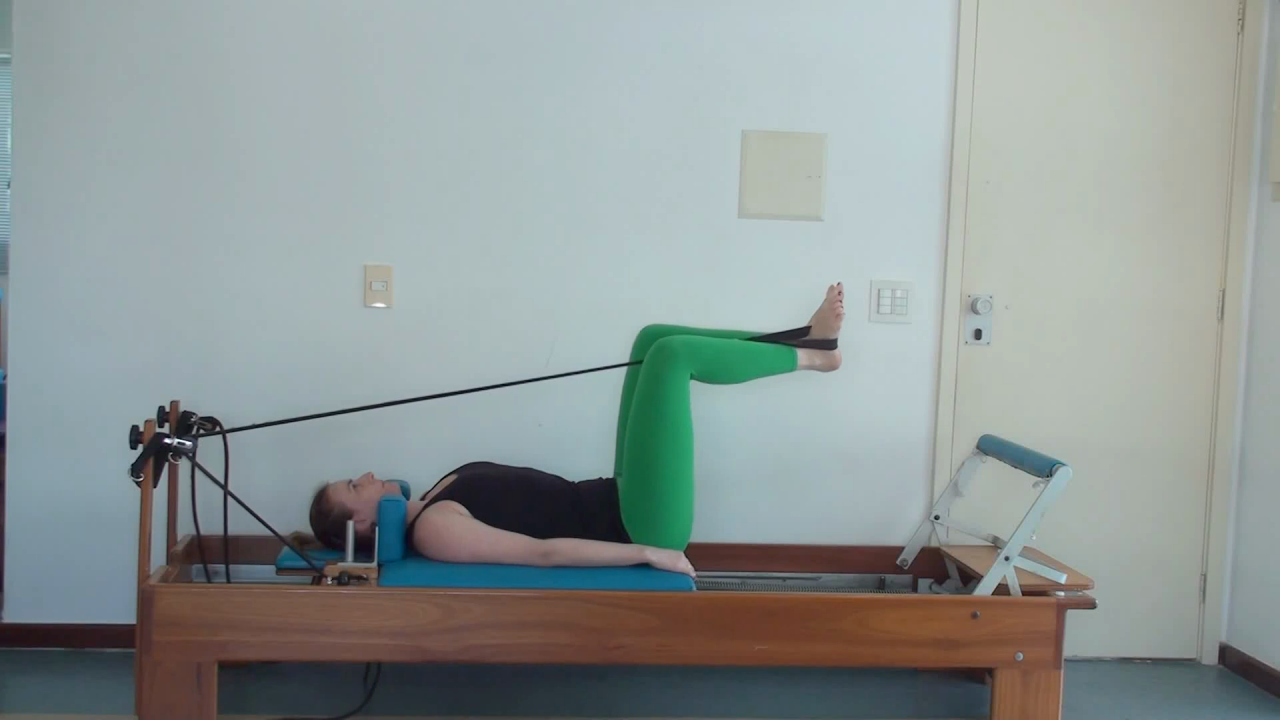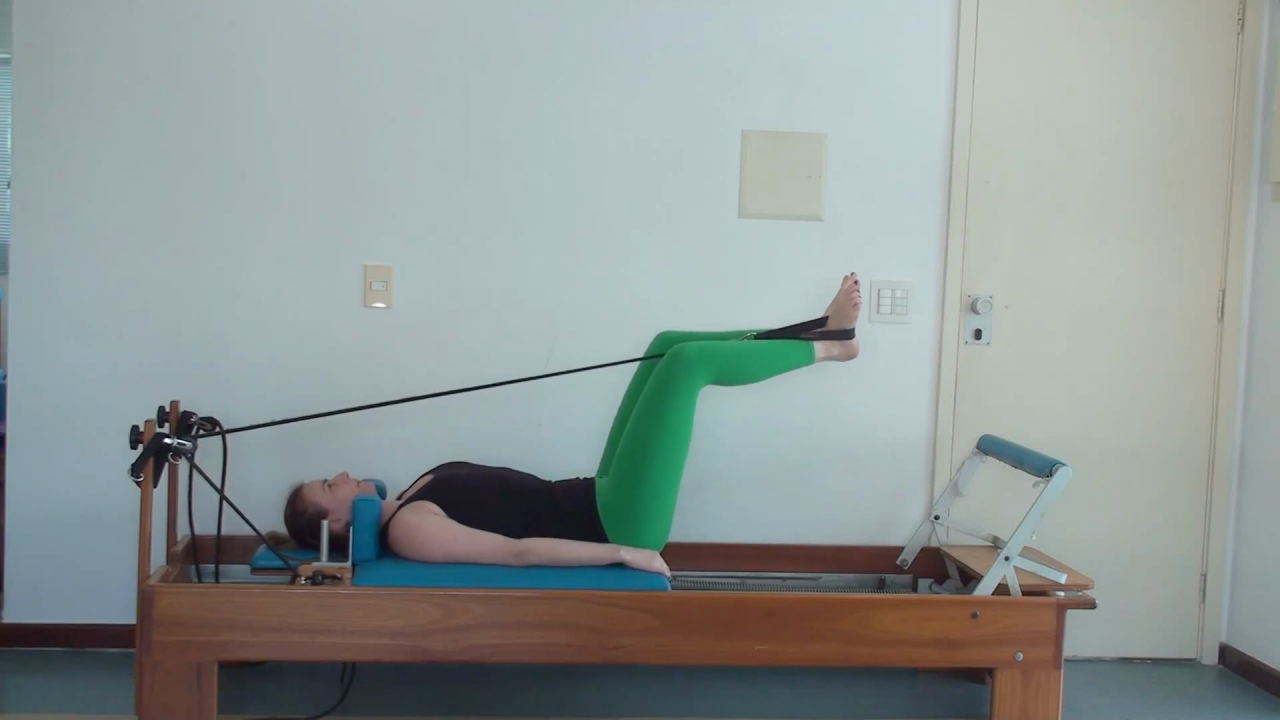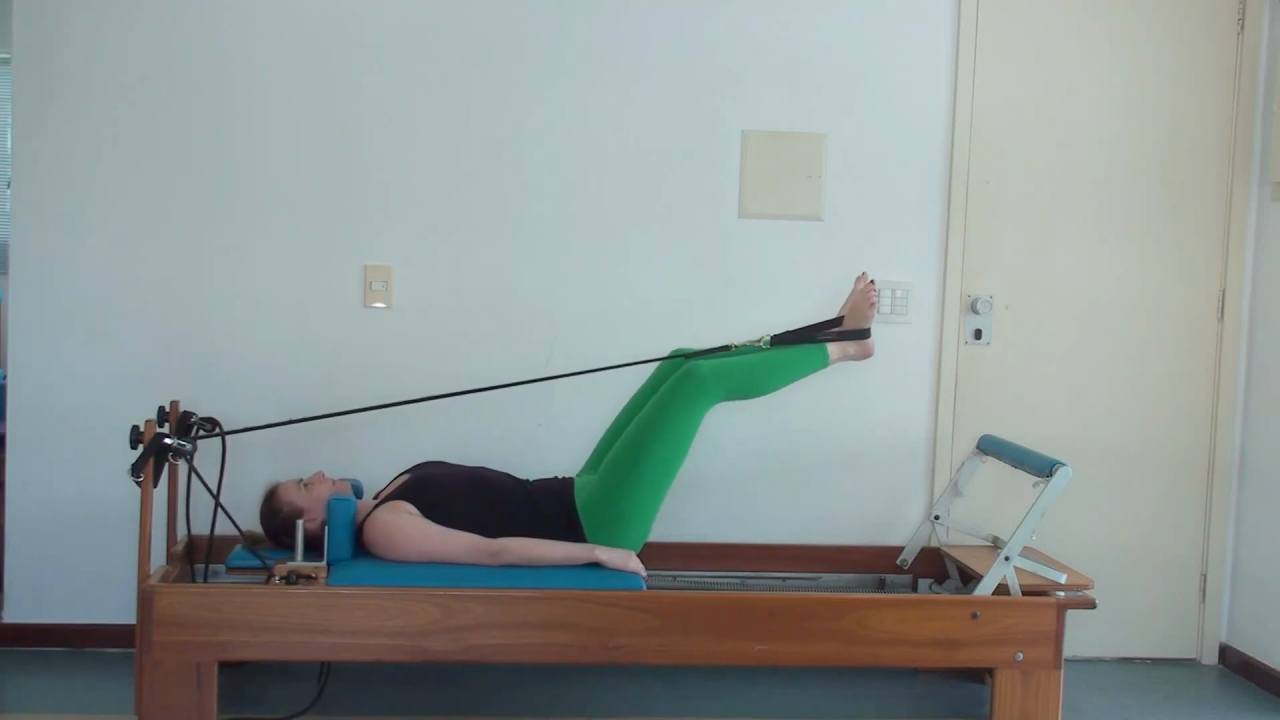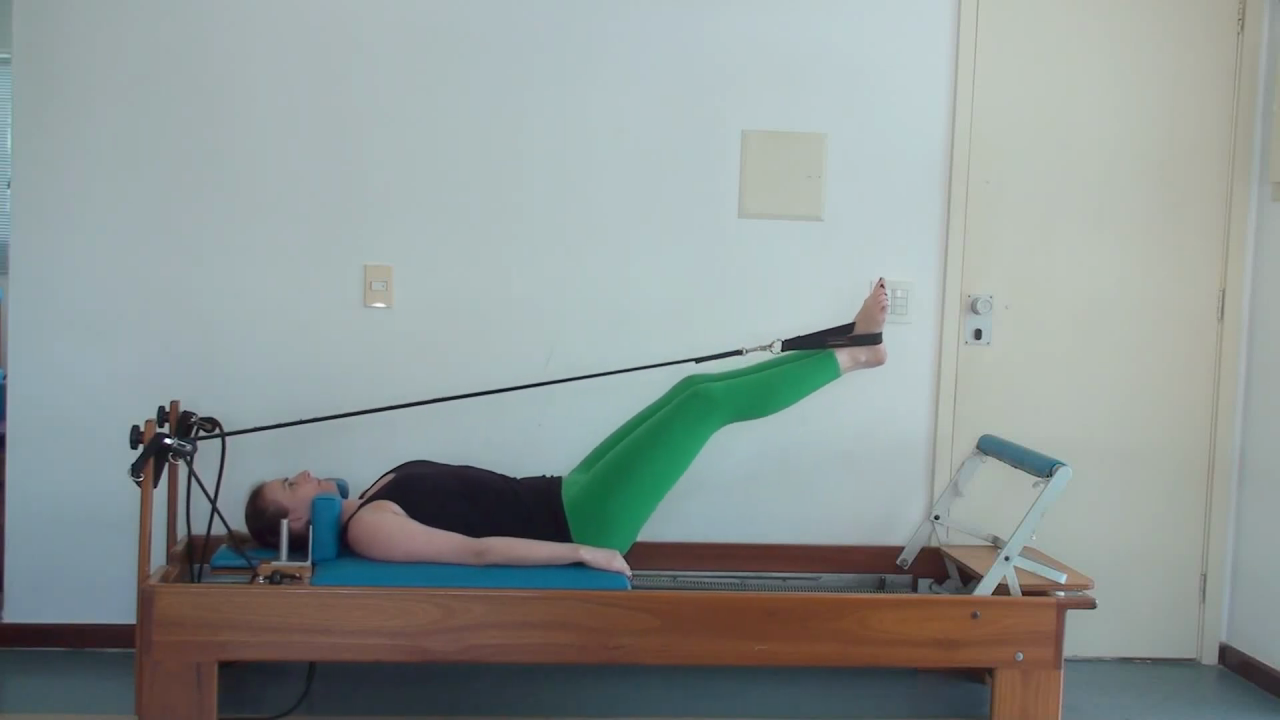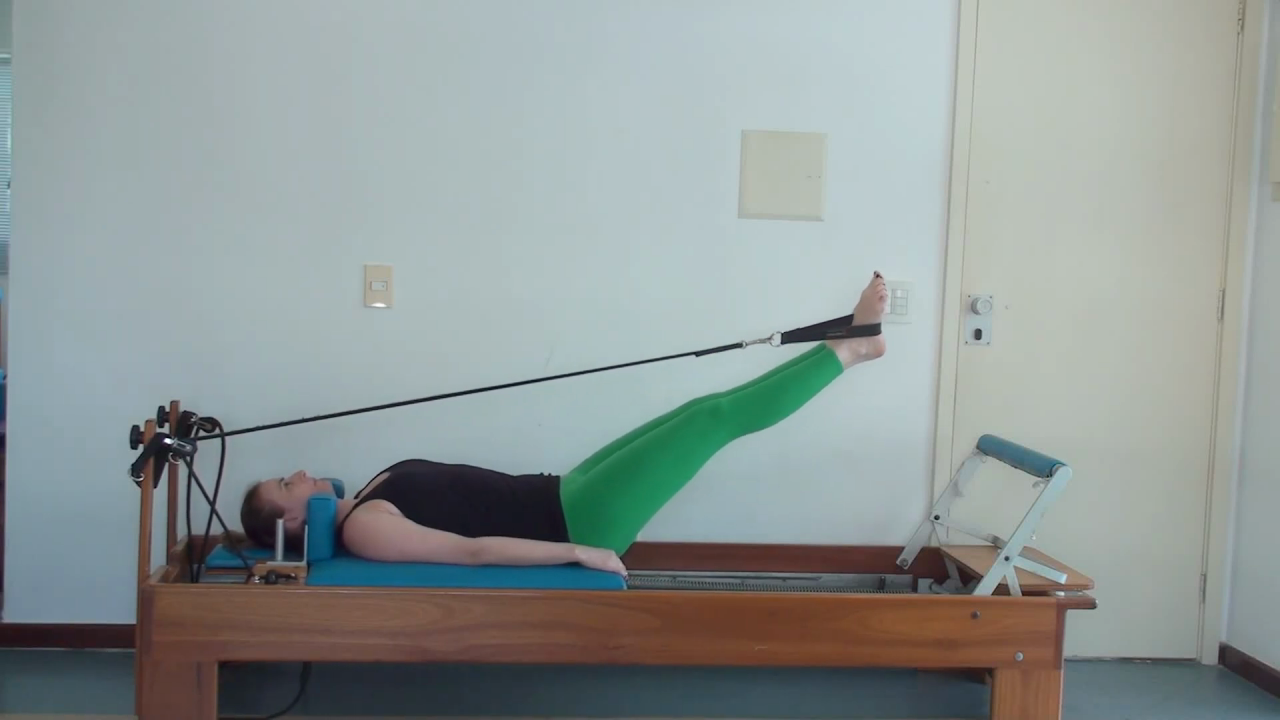
dt=0.7s
person 1, frame 1
left shoulder: (436, 500)
right shoulder: (434, 531)
right elbow: (542, 553)
right wrist: (647, 552)
left hip: (618, 500)
right hip: (641, 525)
left knee: (655, 340)
right knee: (671, 353)
left ankle: (803, 342)
right ankle: (808, 357)
person 1, frame 2
left shoulder: (414, 499)
right shoulder: (408, 531)
right elbow: (518, 552)
right wrist: (624, 553)
left hip: (598, 499)
right hip: (617, 522)
left knee: (668, 346)
right knee: (687, 362)
left ankle: (816, 336)
right ankle: (825, 348)
person 1, frame 3
left shoulder: (389, 500)
right shoulder: (383, 530)
right elbow: (492, 550)
right wrist: (597, 552)
left hip: (577, 496)
right hip: (592, 522)
left knee: (683, 363)
right knee: (699, 380)
left ankle: (833, 337)
right ankle: (840, 348)
person 1, frame 4
left shoulder: (374, 500)
right shoulder: (368, 531)
right elbow: (476, 551)
right wrist: (582, 552)
left hip: (566, 498)
right hip: (577, 521)
left knee: (693, 389)
right knee: (708, 402)
left ankle: (848, 346)
right ankle: (850, 356)
person 1, frame 5
left shoulder: (370, 498)
right shoulder: (362, 530)
right elbow: (471, 551)
right wrist: (578, 553)
left hip: (560, 494)
right hip: (573, 522)
left knee: (706, 407)
right knee: (717, 416)
left ankle: (846, 344)
right ankle: (846, 351)
